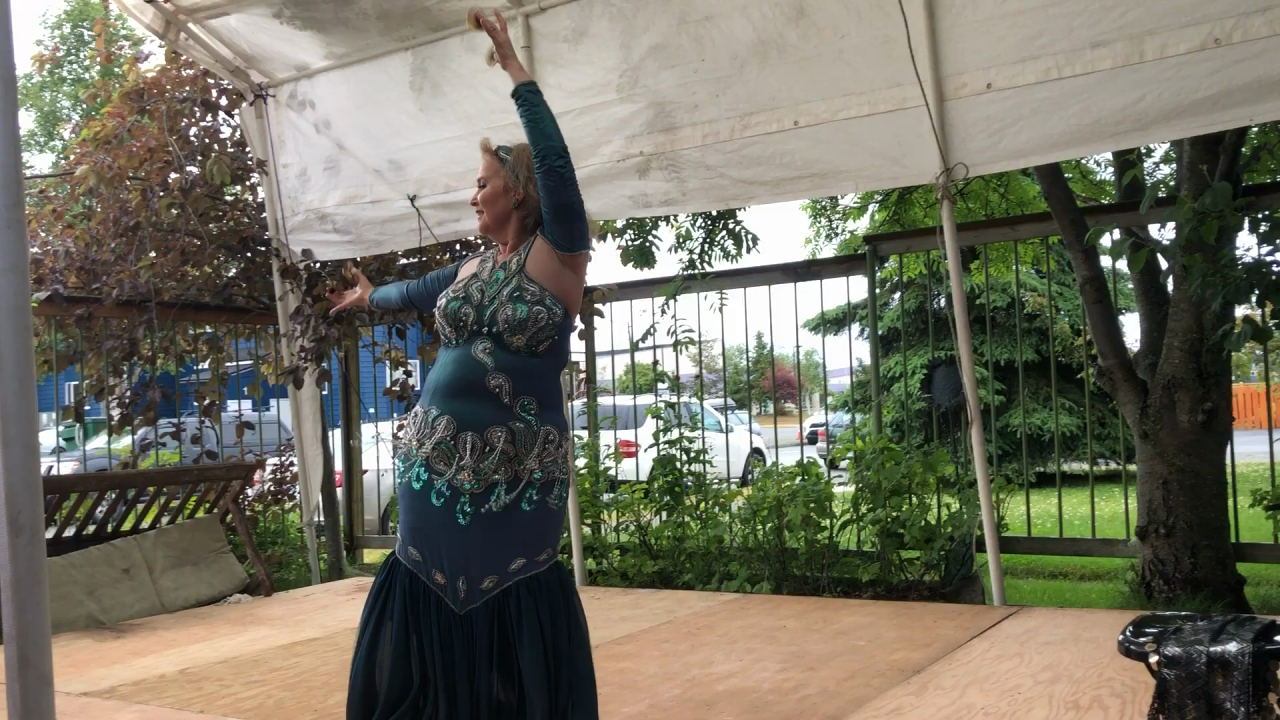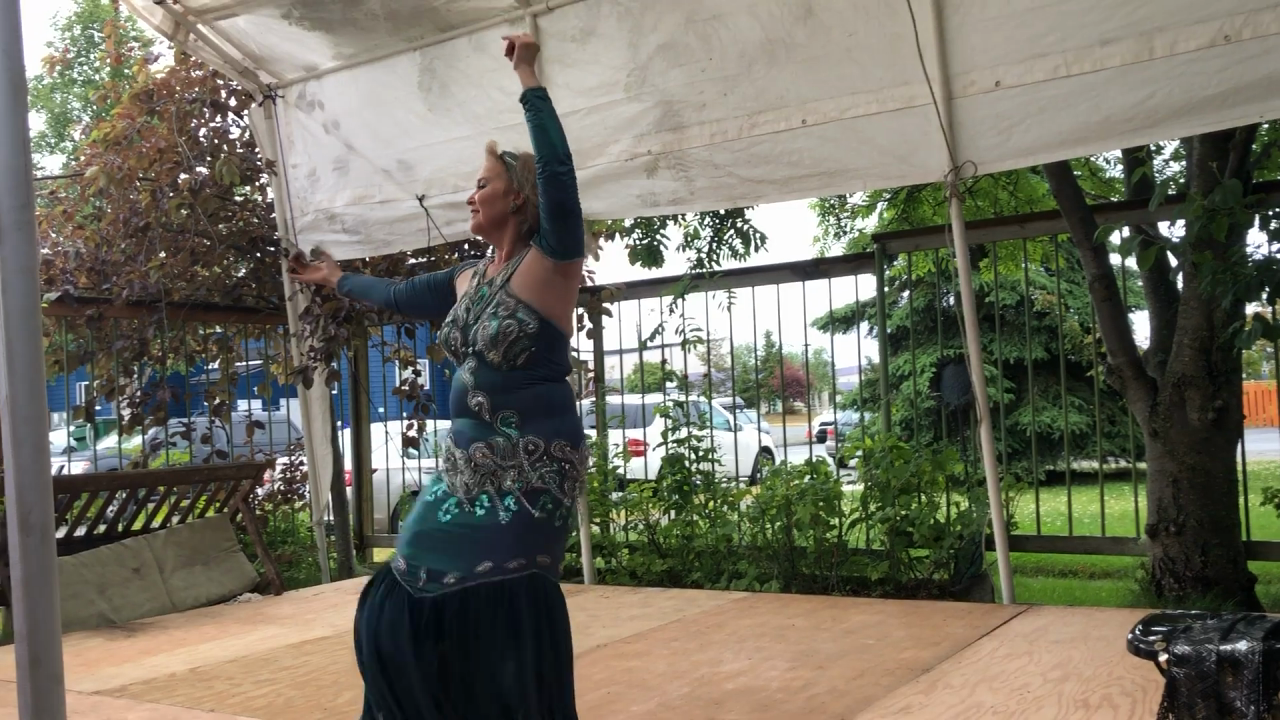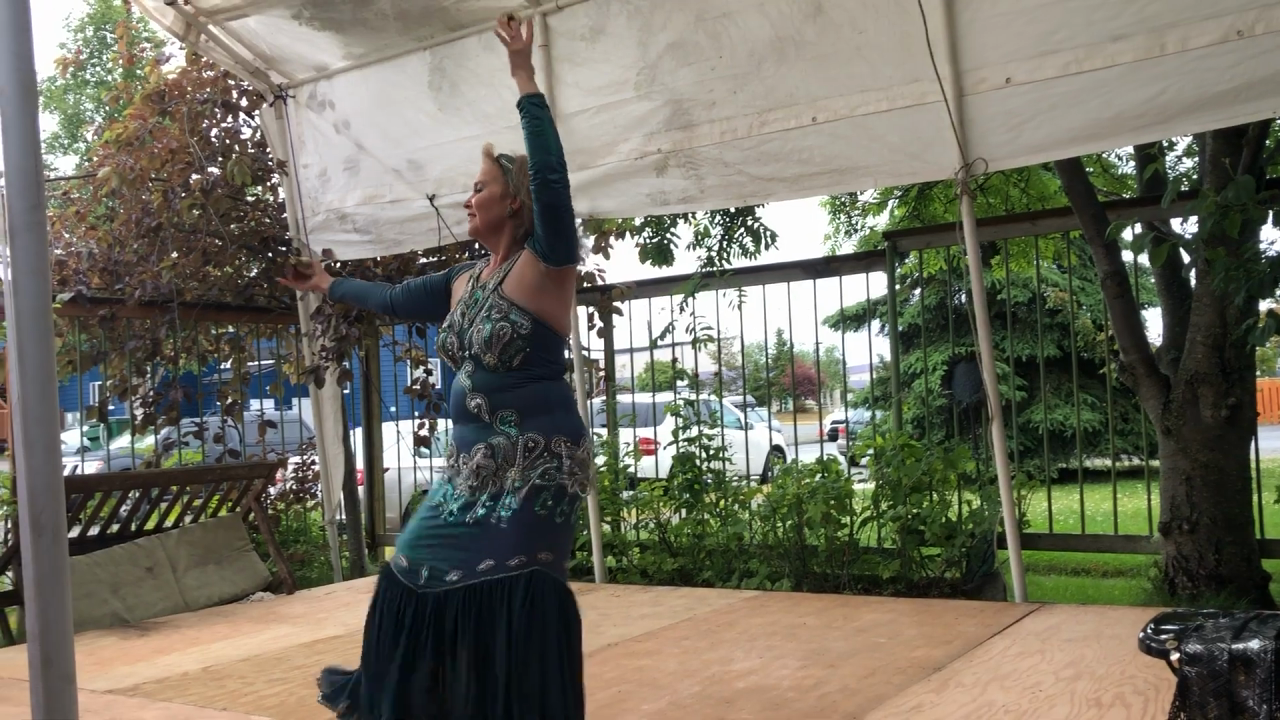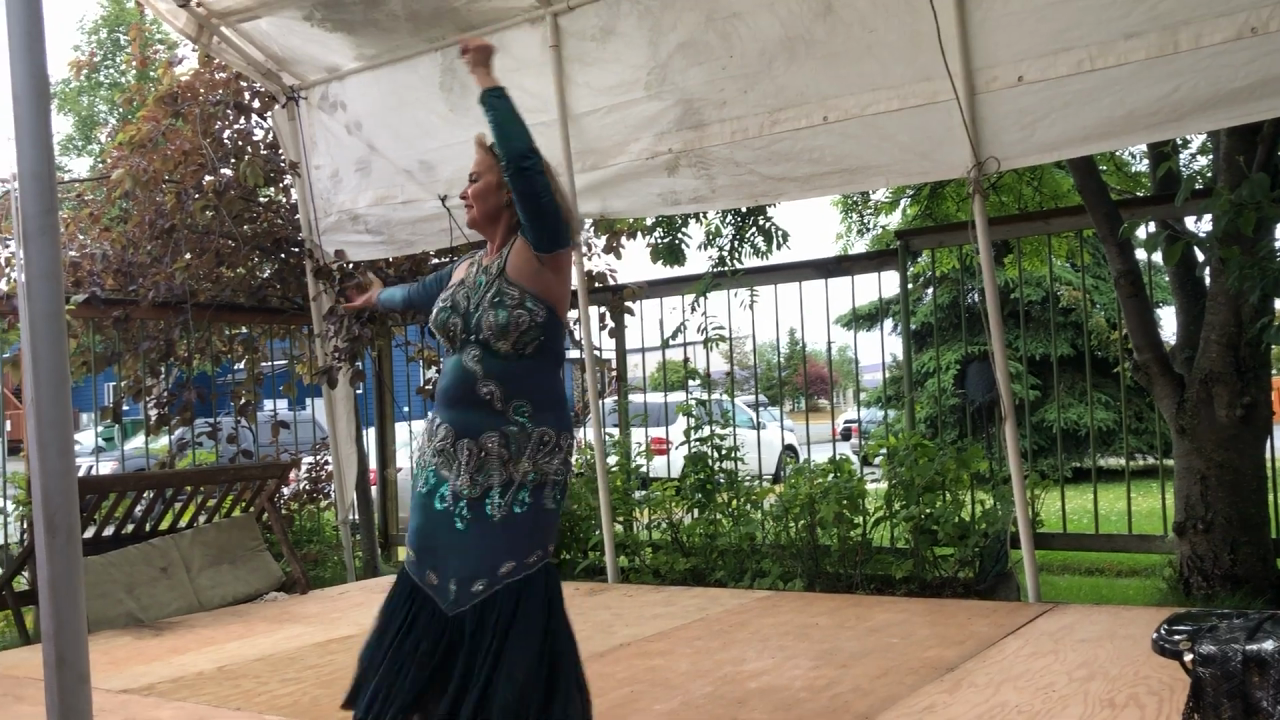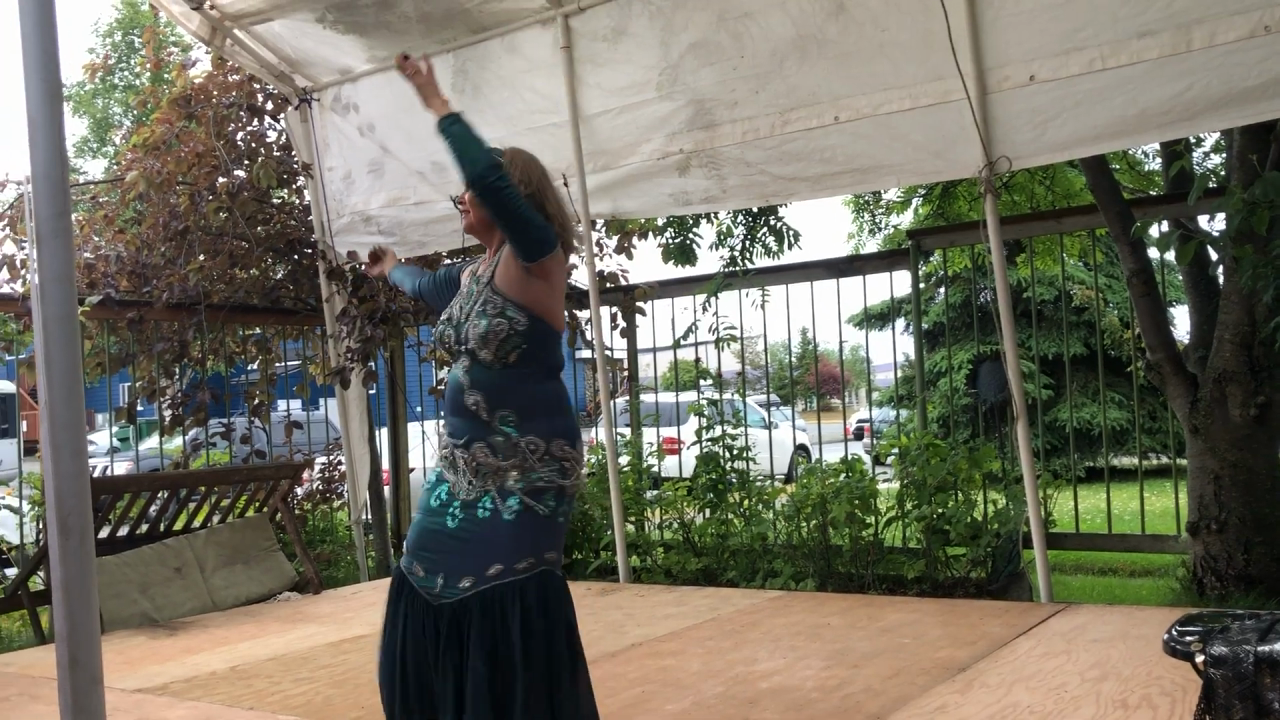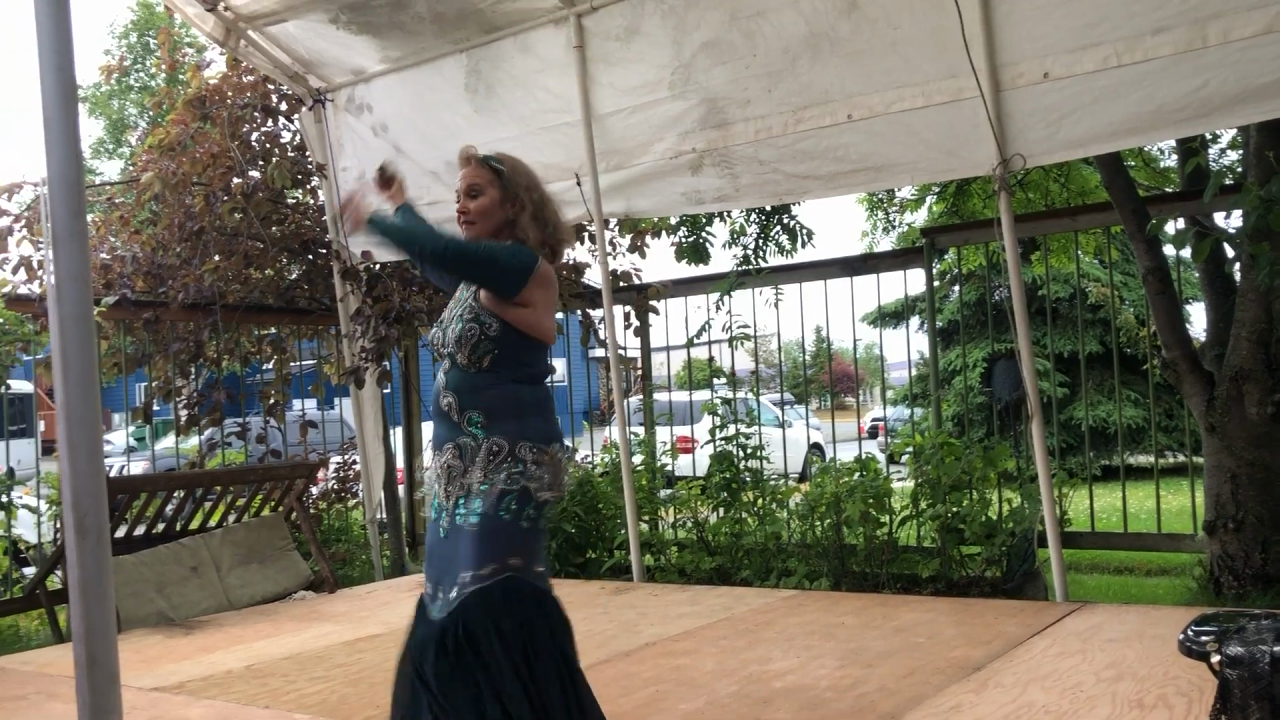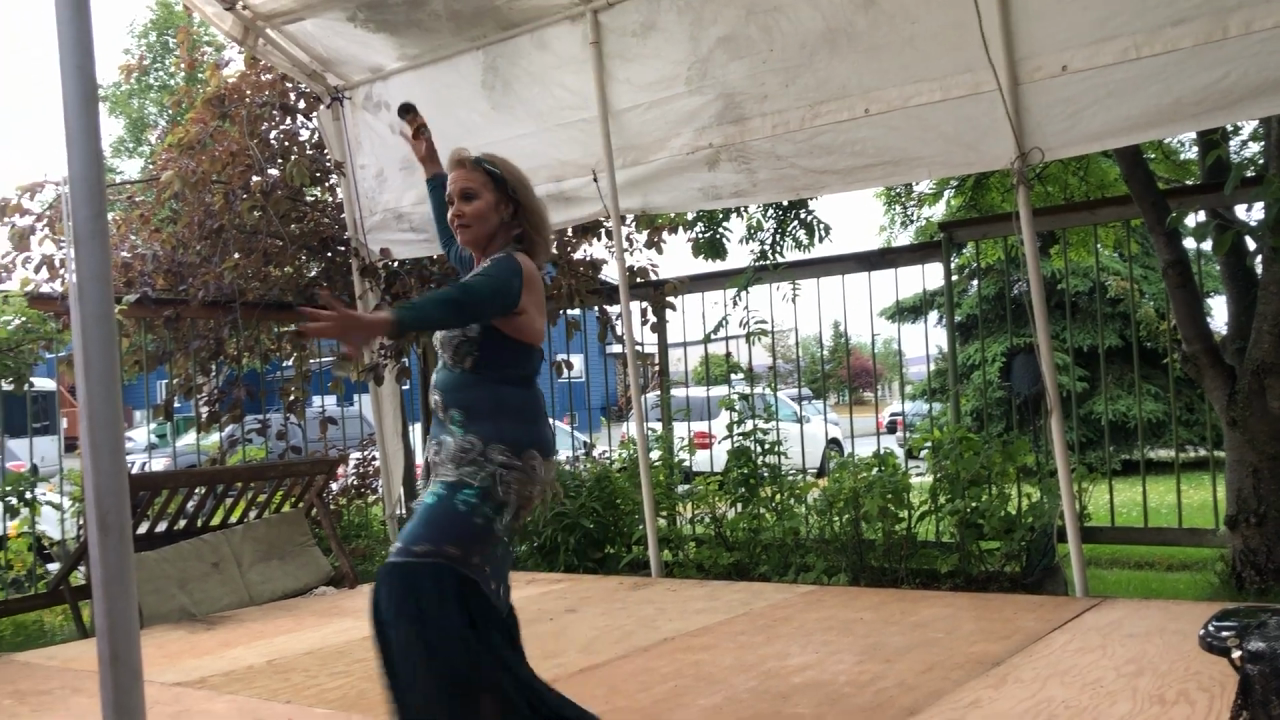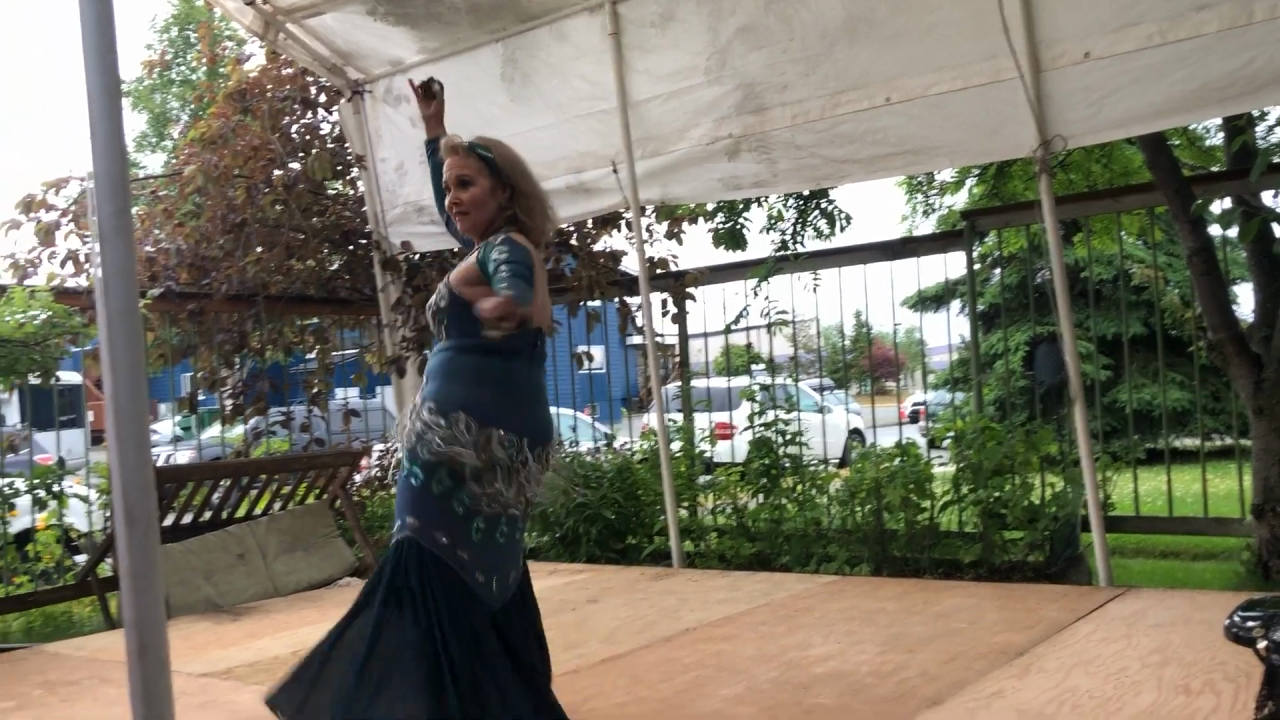
dt=0.2s
person 1, frame 1
left shoulder: (559, 255)
right shoulder: (470, 270)
left elbow: (555, 162)
right elbow: (413, 294)
left wrist: (515, 73)
right wrist: (368, 293)
left hip: (521, 461)
right hip: (441, 453)
left knee: (525, 600)
right knee: (421, 591)
person 1, frame 2
left shoulder: (552, 262)
right shoulder: (469, 280)
left elbow: (558, 173)
right elbow: (400, 295)
left wrist: (529, 79)
right wrist: (337, 280)
left hip: (537, 469)
right hip: (469, 466)
left knee: (512, 605)
right knee: (408, 593)
person 1, frame 3
left shoulder: (546, 266)
right shoulder: (464, 281)
left elbow: (550, 180)
right elbow: (393, 300)
left wrist: (525, 80)
right wrist: (330, 283)
left hip: (533, 467)
right hip: (473, 467)
left knee: (515, 605)
right knee: (415, 585)
person 1, frame 4
left shoulder: (542, 251)
right shoulder: (465, 270)
left elbow: (520, 160)
right elbow: (416, 296)
left wrist: (487, 83)
right wrist: (379, 295)
left hip: (522, 461)
right hip: (449, 457)
left knee: (512, 601)
right knee: (430, 592)
person 1, frame 5
left shoulder: (538, 254)
right shoulder: (475, 272)
left elbow: (485, 177)
right elbow: (430, 288)
left wrist: (439, 104)
right wrist: (392, 269)
left hip: (528, 467)
right hip: (463, 463)
left knee: (521, 607)
right knee: (424, 586)
person 1, frame 6
left shoulder: (516, 264)
right shoulder: (478, 274)
left elbow: (437, 252)
right elbow: (440, 261)
left wrist: (372, 217)
right wrist: (400, 204)
left hip: (509, 466)
right hip: (466, 469)
left knee: (504, 604)
right knee: (449, 606)
person 1, frame 7
left shoulder: (509, 269)
right shoulder: (493, 264)
left elbow: (452, 303)
right elbow: (454, 241)
left wrist: (378, 324)
right wrist: (431, 165)
left hip: (491, 459)
right hip: (492, 460)
left knee: (417, 586)
right knee: (472, 597)
person 1, frame 8
left shoulder: (505, 251)
right shoulder: (501, 246)
left elbow: (515, 284)
right elbow: (452, 212)
left wrist: (509, 308)
right wrist: (434, 129)
left hip: (460, 434)
right hip: (515, 442)
left knee: (426, 575)
right knee: (492, 583)
